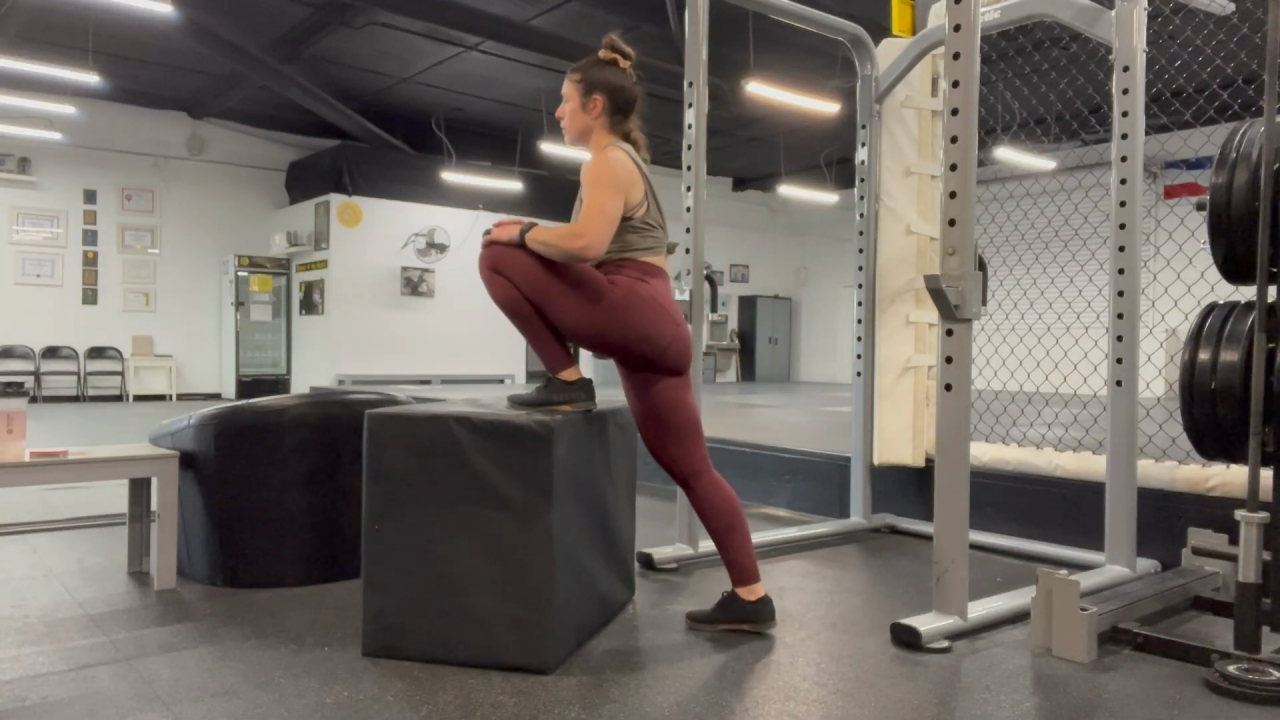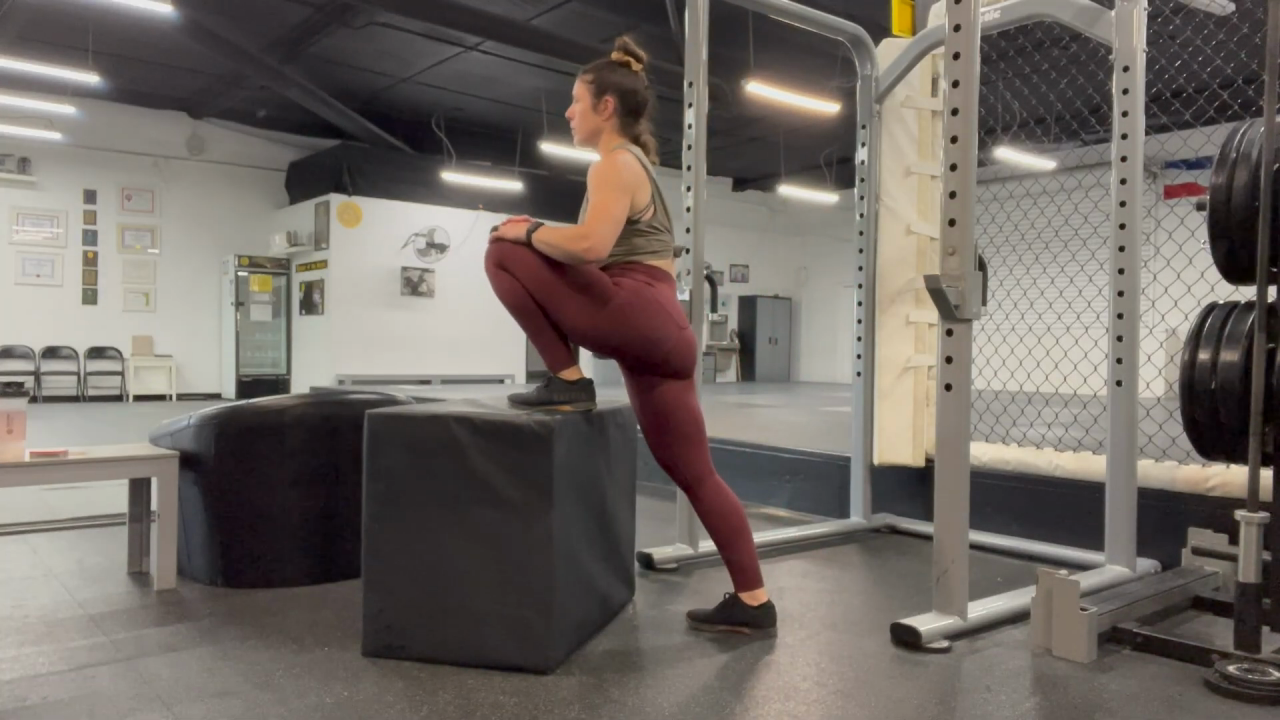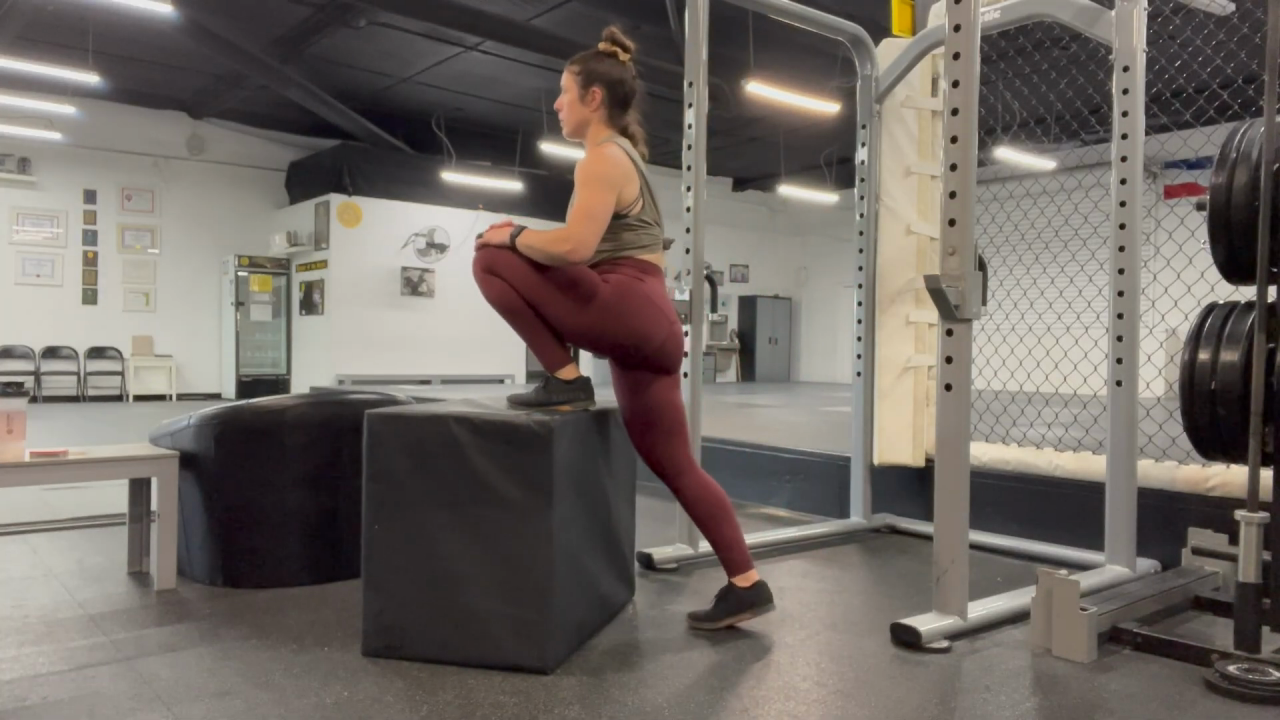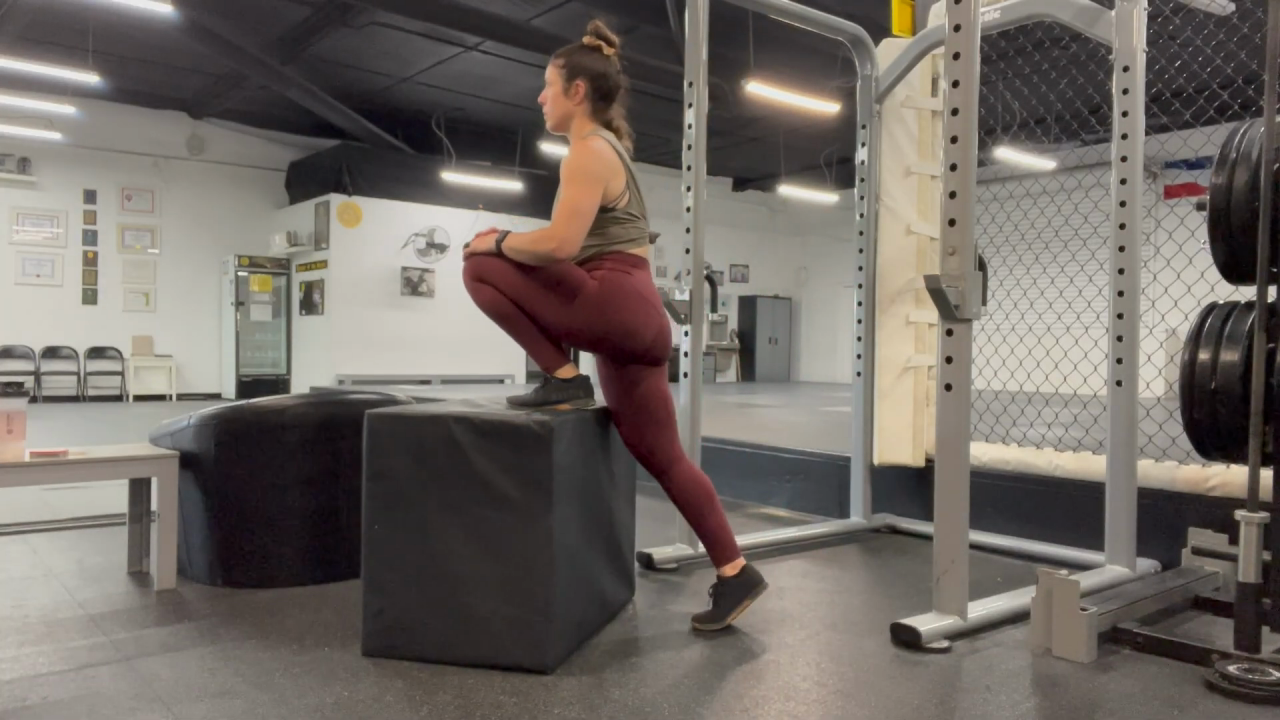
dt=0.3s
person 1, frame 1
left shoulder: (606, 161)
right shoulder: (624, 161)
left elbow: (587, 245)
left wrist: (524, 234)
right wrist: (538, 238)
left hip: (634, 317)
right hip: (656, 330)
left knee: (499, 257)
right knee: (690, 468)
left ankle: (567, 382)
right ankle: (749, 596)
person 1, frame 2
left shoulder: (614, 164)
right shoulder: (633, 164)
left elbow: (591, 247)
left wrist: (529, 232)
right wrist: (544, 236)
left hip: (638, 320)
right hip: (660, 332)
left knee: (504, 254)
right knee: (695, 475)
left ankle: (567, 382)
right ankle: (752, 602)
person 1, frame 3
left shoulder: (602, 158)
right shoulder: (622, 156)
left elbow: (576, 247)
left wrist: (513, 235)
right wrist: (529, 238)
left hip: (627, 315)
right hip: (648, 324)
left knee: (492, 258)
right knee: (675, 465)
left ankle: (565, 380)
right ankle: (745, 584)
person 1, frame 4
left shoulder: (586, 152)
right shoulder: (607, 147)
left elbow: (562, 245)
left wrist: (499, 241)
right wrist: (513, 242)
left hip: (616, 309)
right hip: (636, 318)
left knee: (481, 268)
right knee: (663, 458)
left ankle: (563, 379)
right ankle: (734, 574)
